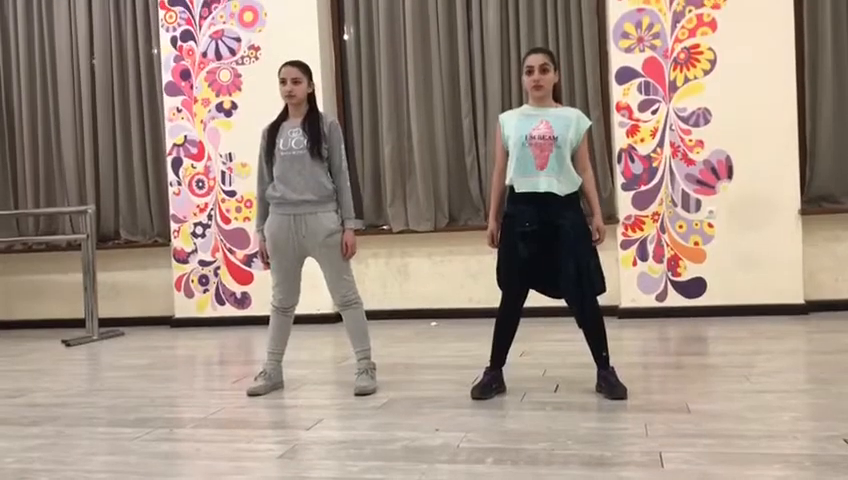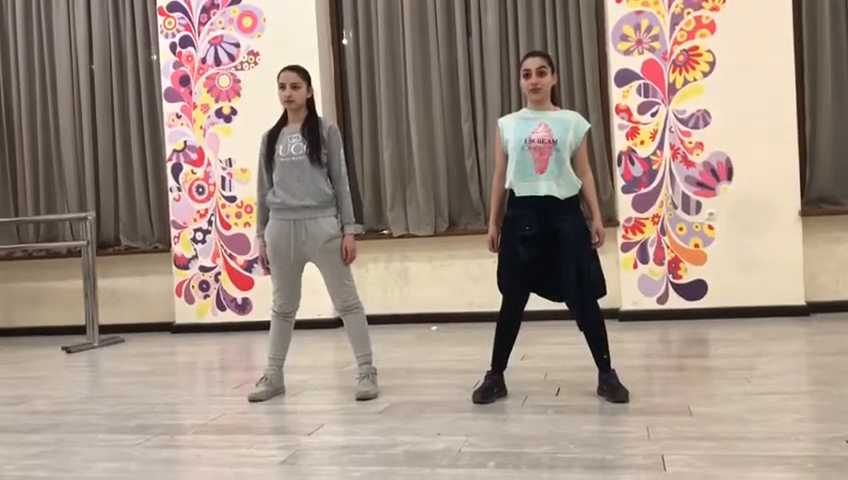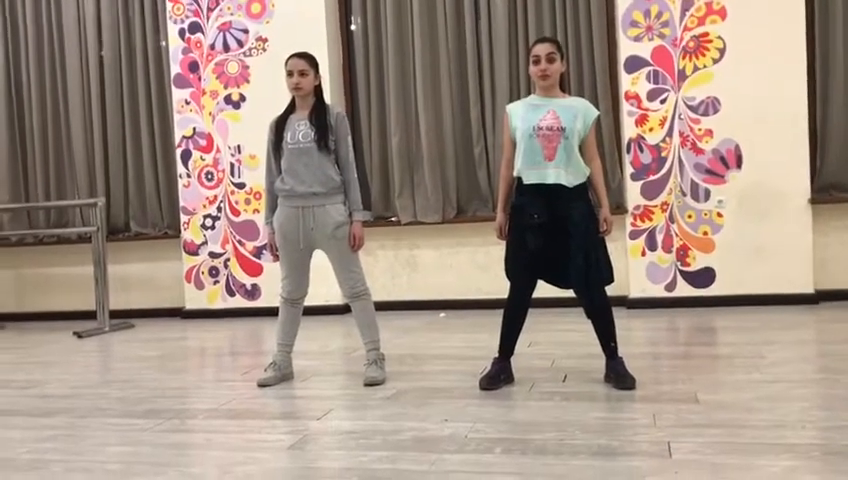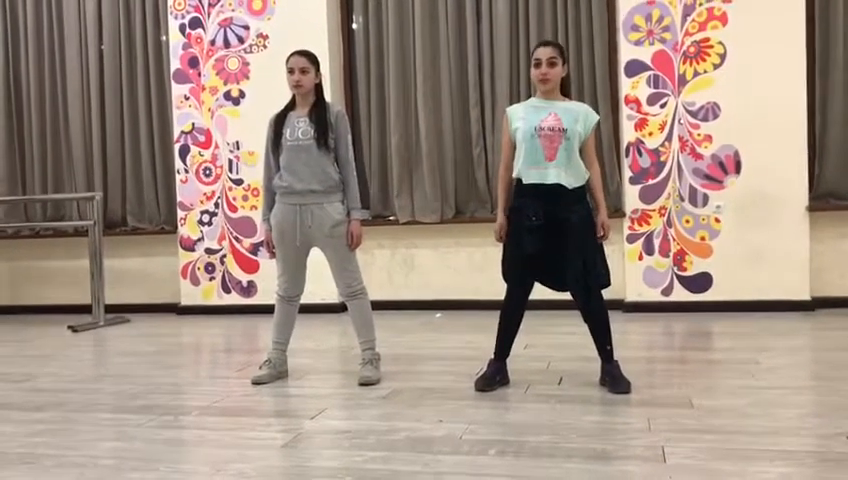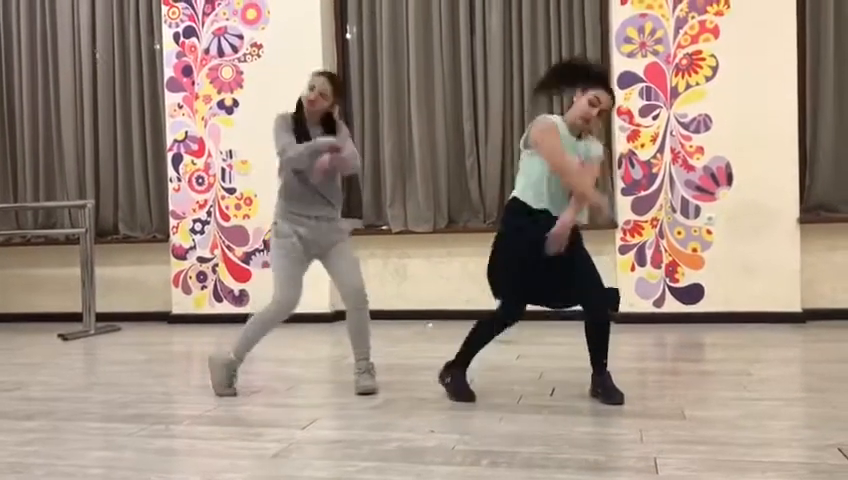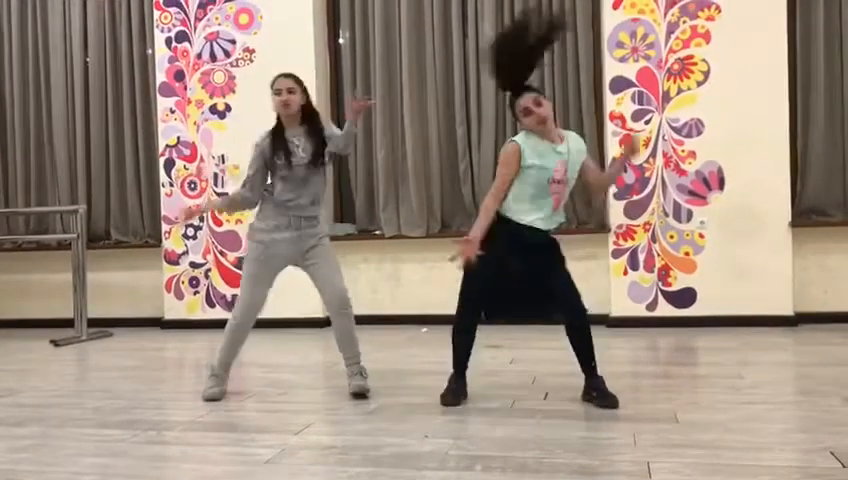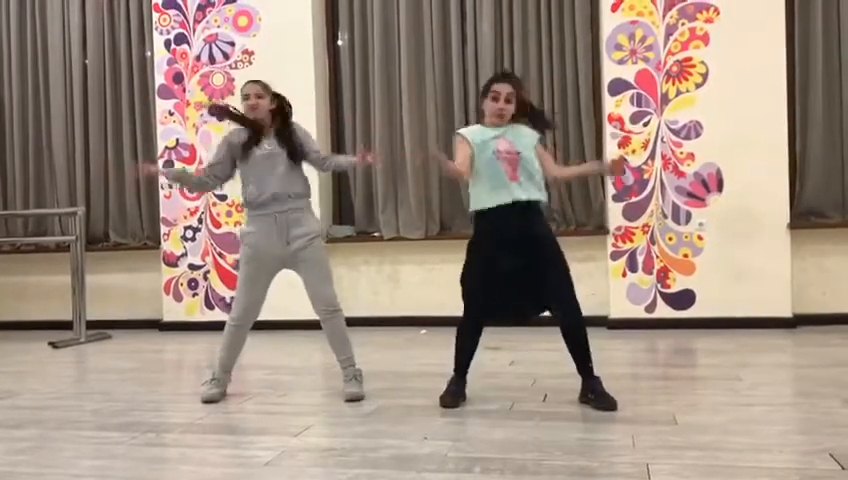
dt=0.7s
person 1, frame 1
left shoulder: (573, 119)
right shoulder: (508, 121)
left elbow: (585, 170)
right elbow: (500, 173)
left wrist: (597, 214)
right wrist: (493, 218)
left hip: (565, 210)
right hip: (522, 211)
left knee: (583, 295)
right knee: (512, 296)
left ankle: (605, 372)
right ankle: (494, 372)
person 1, frame 2
left shoulder: (572, 122)
right shoulder: (507, 125)
left elbow: (584, 173)
right elbow: (500, 176)
left wrist: (596, 217)
right wrist: (493, 222)
left hip: (564, 213)
right hip: (522, 214)
left knee: (584, 298)
right knee: (513, 300)
left ankle: (606, 374)
right ankle: (495, 377)
person 1, frame 3
left shoulder: (581, 109)
right shoulder: (515, 112)
left elbow: (592, 162)
right elbow: (508, 165)
left wrist: (604, 205)
right wrist: (501, 209)
left hip: (573, 201)
right hip: (530, 202)
left knee: (591, 286)
right knee: (520, 287)
left ankle: (613, 362)
right ankle: (502, 363)
person 1, frame 4
left shoulder: (582, 113)
right shoulder: (515, 114)
left elbow: (591, 165)
right elbow: (506, 167)
left wrist: (602, 210)
right wrist: (501, 212)
left hip: (571, 203)
right hip: (528, 203)
left knee: (588, 289)
right knee: (517, 288)
left ankle: (609, 366)
right ankle: (498, 364)
person 1, frame 5
left shoulder: (593, 148)
right shoulder: (546, 126)
left elbow: (589, 193)
right elbow: (568, 171)
left wrist: (570, 218)
left hip: (560, 230)
right hip: (524, 228)
left knee: (600, 300)
right knee: (513, 307)
left ankle: (600, 377)
right ankle: (455, 370)
person 1, frame 6
left shoulder: (574, 143)
right shoulder: (517, 147)
left elbow: (599, 182)
right elbow: (495, 196)
left wrist: (623, 160)
right wrist: (474, 236)
left hip: (541, 239)
right hip: (502, 237)
left knee: (574, 311)
right knee: (470, 306)
left ankle: (593, 382)
right ankle: (458, 376)
person 1, frame 7
left shoulder: (526, 134)
right shoulder: (469, 136)
left elbow: (553, 172)
right elbow: (462, 170)
left wrist: (597, 168)
right wrist: (446, 166)
left hip: (531, 222)
right hip: (491, 226)
left knee: (565, 304)
right knee: (477, 309)
left ankle: (590, 383)
right ankle: (458, 381)
person 2, frame 1
left shoulder: (327, 126)
right shoulder: (271, 132)
left elbow: (341, 176)
right elbow: (264, 184)
left wrist: (349, 224)
right wrist: (261, 230)
left hip: (322, 219)
right hip: (282, 222)
left knee: (346, 295)
right knee: (282, 300)
left ankle: (365, 367)
right ankle: (272, 369)
person 2, frame 2
left shoulder: (326, 131)
right shoulder: (271, 138)
left elbow: (340, 181)
right elbow: (264, 189)
left wrist: (349, 229)
right wrist: (261, 236)
left hip: (322, 224)
right hip: (281, 227)
left knee: (346, 300)
right knee: (283, 306)
left ankle: (366, 371)
right ankle: (273, 375)
person 2, frame 3
left shoulder: (333, 118)
right shoulder: (279, 125)
left elbow: (348, 168)
right elbow: (272, 176)
left wrist: (357, 216)
right wrist: (269, 224)
left hip: (329, 211)
right hip: (290, 214)
left knee: (354, 286)
right knee: (291, 292)
left ankle: (374, 357)
right ankle: (282, 361)
person 2, frame 4
left shoulder: (334, 116)
right shoulder: (278, 122)
left elbow: (349, 166)
right elbow: (270, 174)
left wrist: (356, 214)
right wrist: (267, 221)
left hip: (328, 209)
right hip: (287, 212)
left knee: (351, 285)
right knee: (287, 289)
left ankle: (369, 357)
right ankle: (277, 358)
person 2, frame 5
left shoulder: (338, 130)
right shoulder: (285, 123)
left elbow: (352, 165)
right elbow: (293, 157)
left wrist: (335, 159)
right wrist: (326, 143)
left hip: (331, 227)
right hip: (292, 226)
left knee: (356, 293)
right knee: (284, 302)
left ankle: (363, 368)
right ankle: (229, 362)
person 2, frame 6
left shoulder: (320, 128)
right shoulder: (267, 143)
left elbow: (342, 145)
right elbow: (249, 196)
left wrist: (353, 120)
right wrist: (212, 205)
left hip: (312, 232)
right hip: (270, 232)
left knee: (339, 300)
right knee: (247, 308)
left ankle: (355, 371)
right ankle: (218, 374)
person 2, frame 7
left shoulder: (290, 129)
right shoulder: (237, 138)
left elbow: (321, 161)
right elbow: (206, 180)
left wrist: (354, 161)
right wrist: (166, 172)
left hip: (302, 227)
right hip: (261, 233)
left knee: (327, 305)
right knee: (242, 311)
left ankle: (352, 374)
right ankle: (220, 377)
